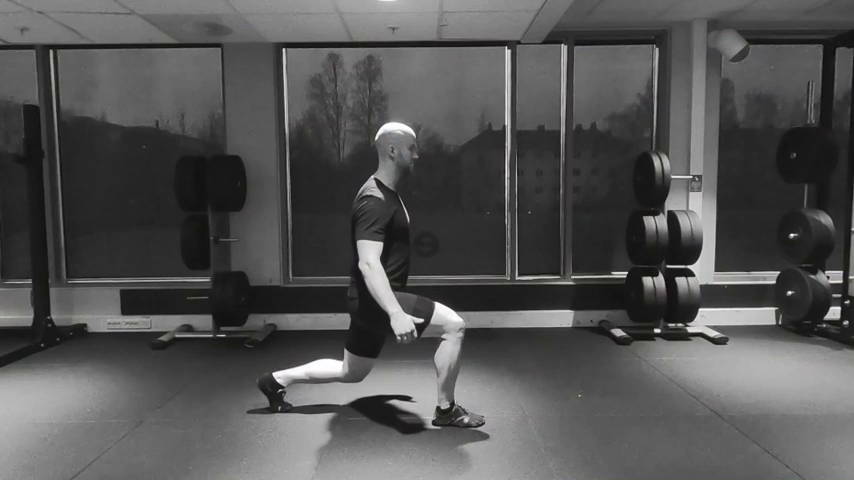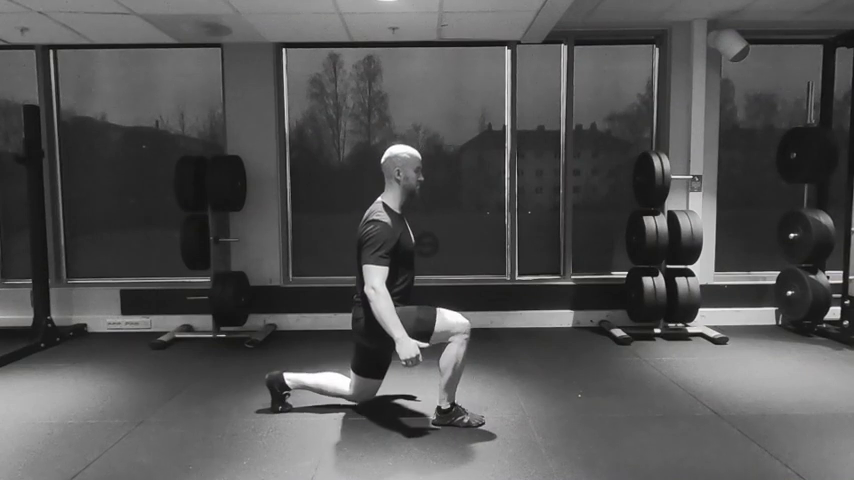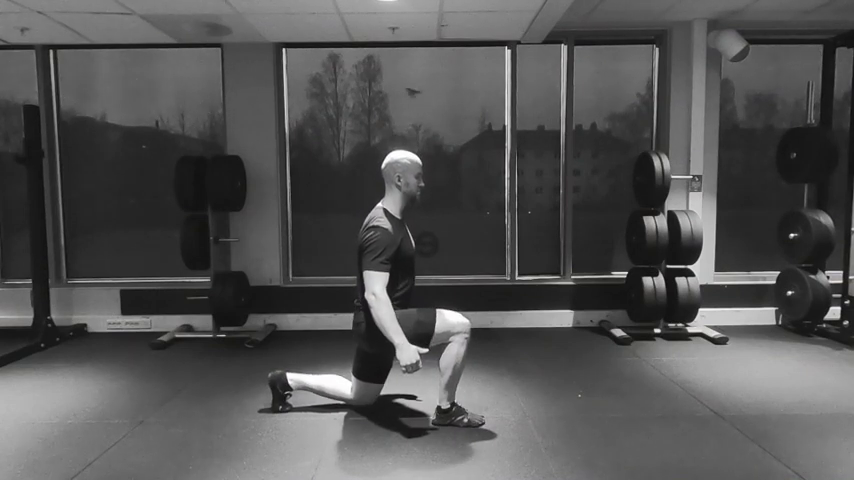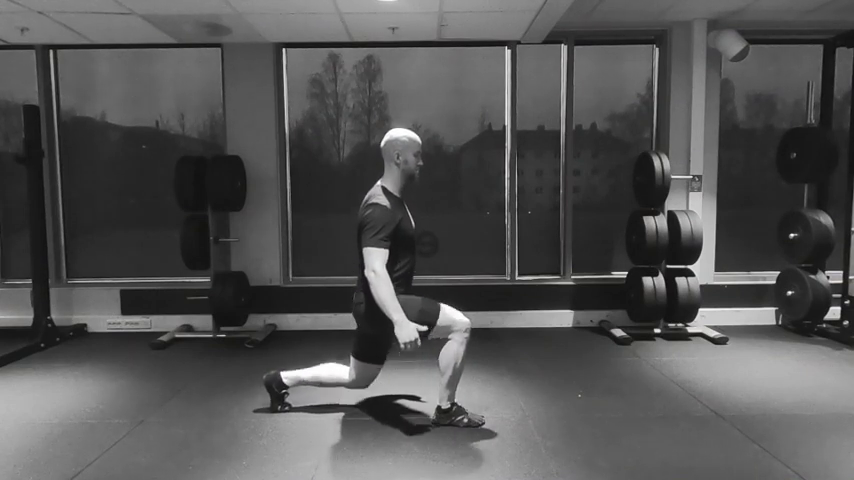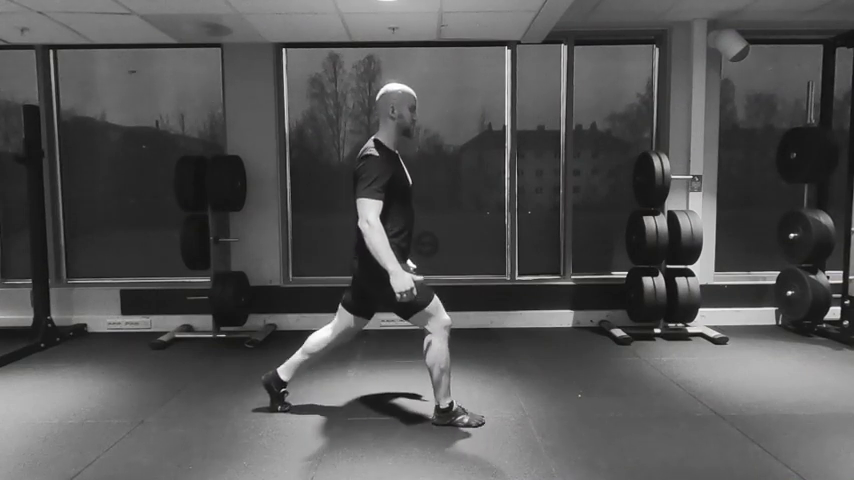
dt=0.4s
person 1, frame 1
left shoulder: (385, 192)
right shoulder: (375, 201)
right elbow: (367, 263)
left wrist: (393, 308)
right wrist: (396, 313)
left hip: (371, 300)
right hip: (375, 300)
left knee: (350, 372)
right knee: (454, 326)
left ankle: (276, 380)
right ankle: (446, 409)
person 1, frame 2
left shoulder: (390, 215)
right shoulder: (381, 225)
right elbow: (373, 288)
left wrist: (396, 331)
right wrist: (401, 338)
left hip: (377, 320)
right hip: (379, 319)
left knee: (357, 392)
right knee: (460, 328)
left ankle: (283, 381)
right ankle: (446, 410)
person 1, frame 3
left shoulder: (390, 220)
right shoulder: (382, 231)
right elbow: (374, 294)
left wrist: (397, 337)
right wrist: (402, 344)
left hip: (377, 324)
right hip: (380, 323)
left knee: (359, 395)
right knee: (460, 327)
left ankle: (285, 380)
right ankle: (446, 409)
person 1, frame 4
left shoulder: (390, 199)
right shoulder: (381, 208)
right elbow: (374, 272)
left wrist: (399, 313)
right wrist: (400, 321)
left hip: (377, 306)
right hip: (384, 305)
left knee: (357, 378)
right knee: (459, 326)
left ankle: (281, 380)
right ankle: (446, 410)
person 1, frame 5
left shoulder: (387, 155)
right shoulder: (376, 160)
right elbow: (368, 222)
left wrist: (400, 261)
right wrist: (396, 271)
left hip: (376, 264)
right hip: (381, 266)
left knee: (341, 329)
right knee: (439, 324)
left ankle: (279, 378)
right ankle: (445, 409)
